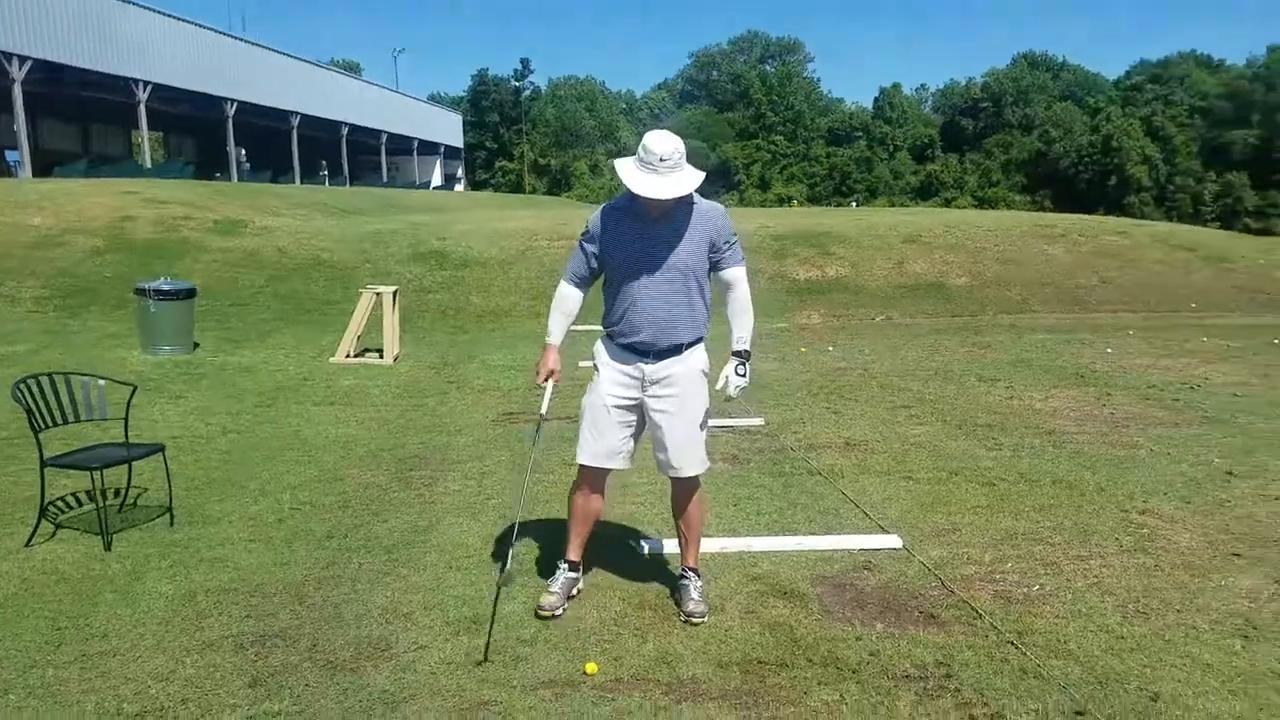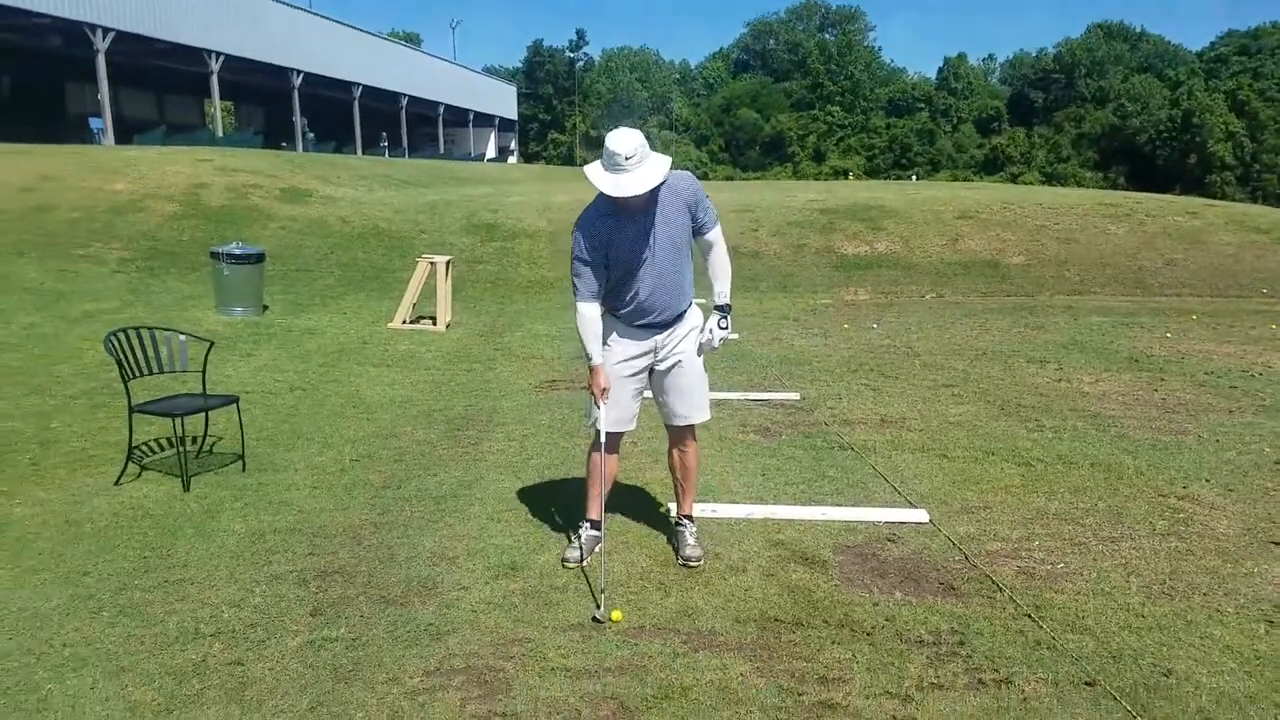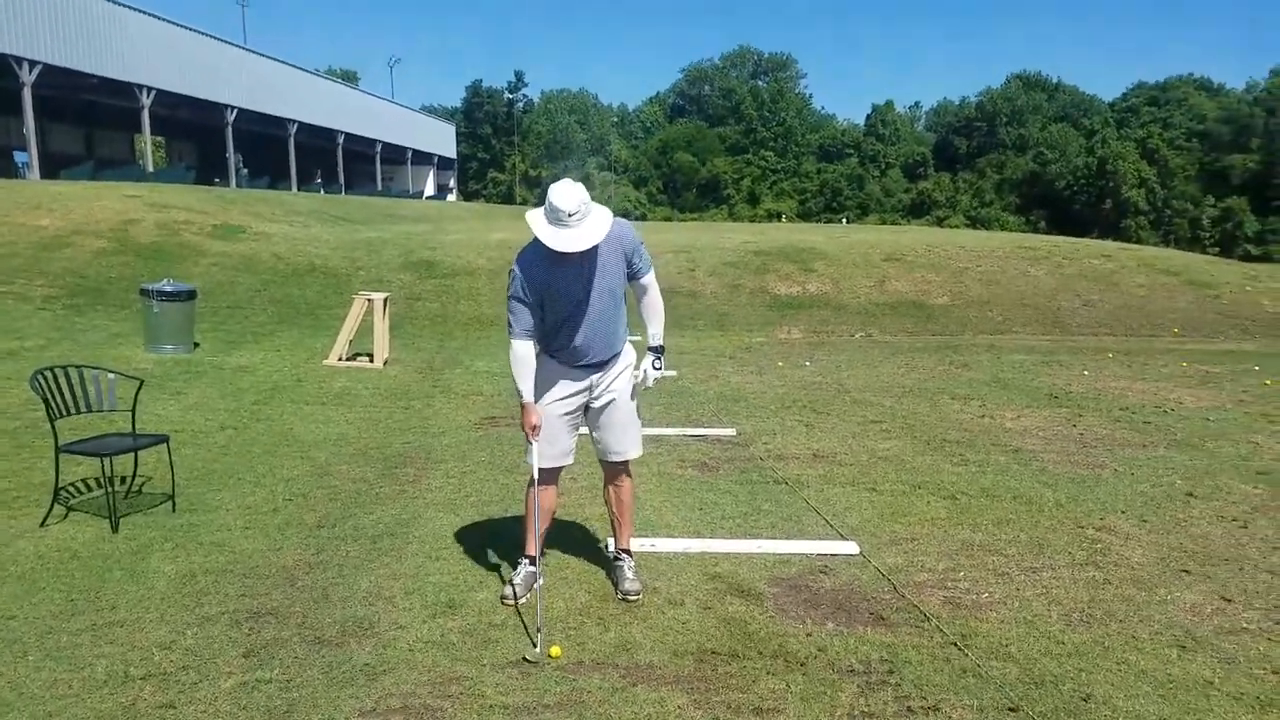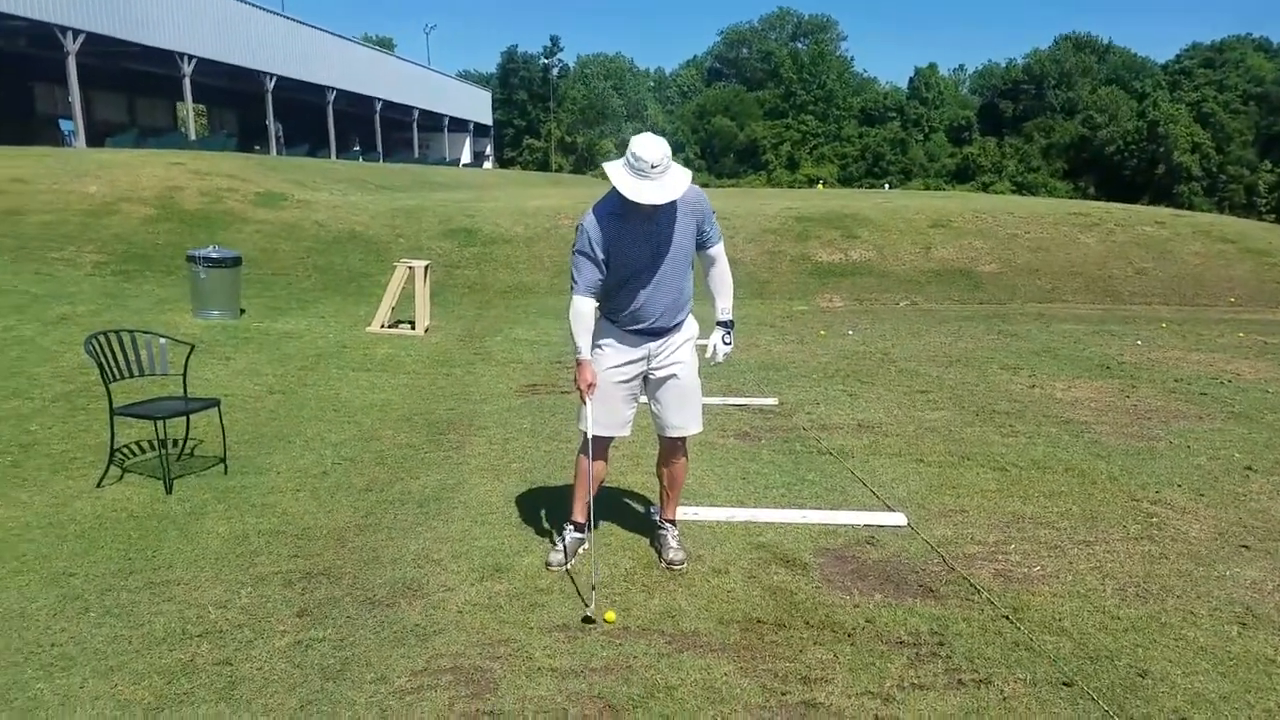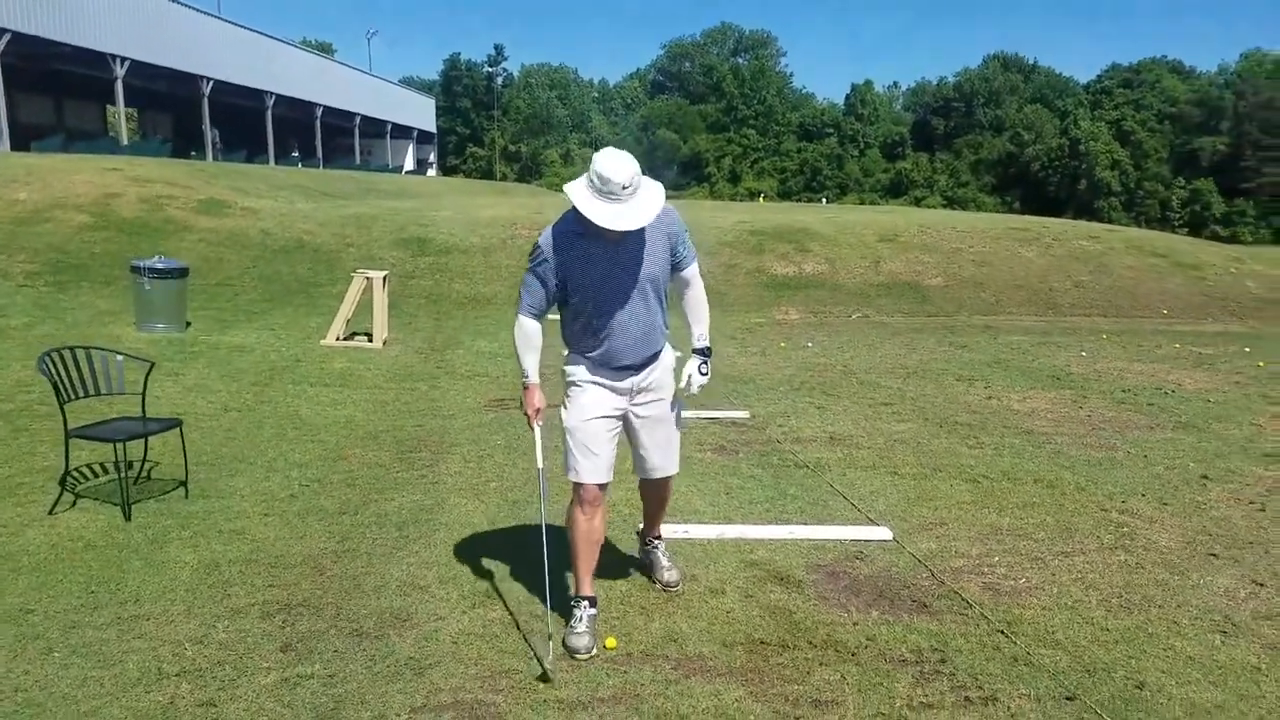
dt=1s
person 1, frame 1
left shoulder: (711, 218)
right shoulder: (606, 219)
left elbow: (735, 286)
right elbow: (573, 283)
left wrist: (740, 352)
right wrist: (552, 344)
left hip: (681, 365)
right hip: (616, 362)
left knee: (685, 476)
right knee: (591, 470)
left ankle: (690, 574)
right ankle: (570, 568)
person 1, frame 2
left shoulder: (685, 189)
right shoulder: (591, 224)
left elbow: (713, 245)
right elbow: (587, 300)
left wrist: (721, 308)
right wrist: (595, 363)
left hip: (681, 330)
right hip: (622, 336)
left knee: (684, 431)
right knee: (608, 433)
left ankle: (685, 522)
right ankle: (591, 525)
person 1, frame 3
left shoulder: (621, 235)
right shoulder: (528, 265)
left elbow: (647, 288)
right elbow: (521, 339)
left wrist: (655, 349)
right wrist: (528, 401)
left hip: (614, 369)
right hip: (557, 374)
left knee: (618, 466)
right knee: (546, 470)
left ankle: (623, 557)
right ankle: (530, 561)
person 1, frame 4
left shoulder: (694, 203)
right shoulder: (598, 221)
left elbow: (715, 260)
right elbow: (584, 296)
left wrist: (724, 322)
right wrist: (583, 358)
left hip: (676, 340)
right hip: (617, 341)
left knee: (675, 440)
right knee: (597, 438)
left ankle: (667, 526)
right ankle: (576, 527)
person 1, frame 5
left shoulder: (665, 221)
right shoulder: (556, 242)
left elbow: (689, 283)
right elbow: (529, 315)
left wrist: (701, 349)
right wrist: (531, 382)
left hip: (654, 372)
right hip: (591, 380)
left knee: (658, 475)
right knee: (588, 491)
left ankle: (652, 542)
right ankle: (584, 603)
